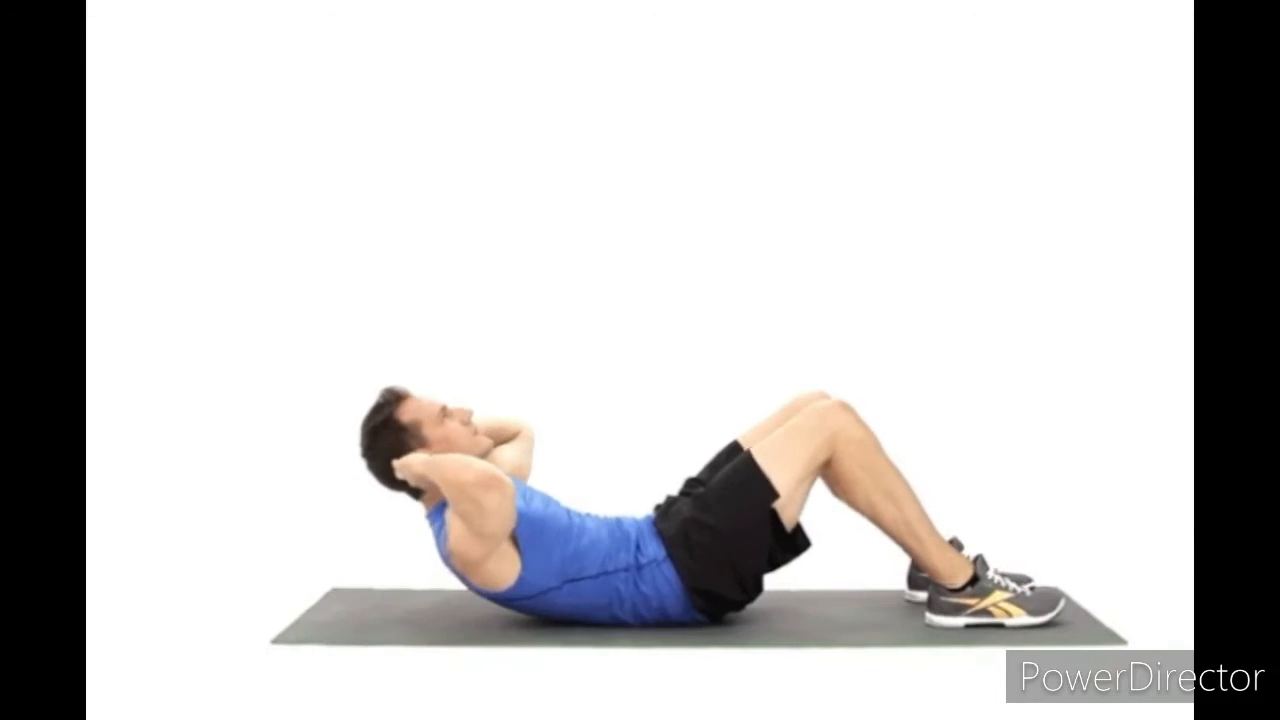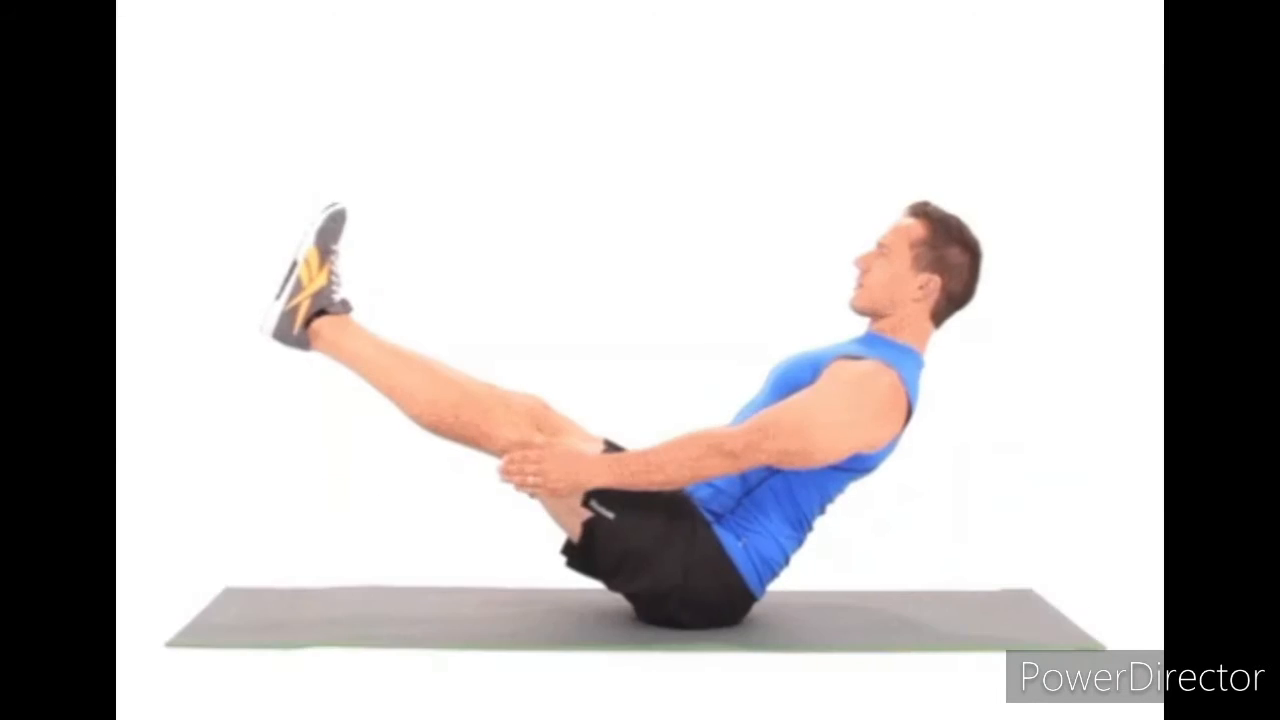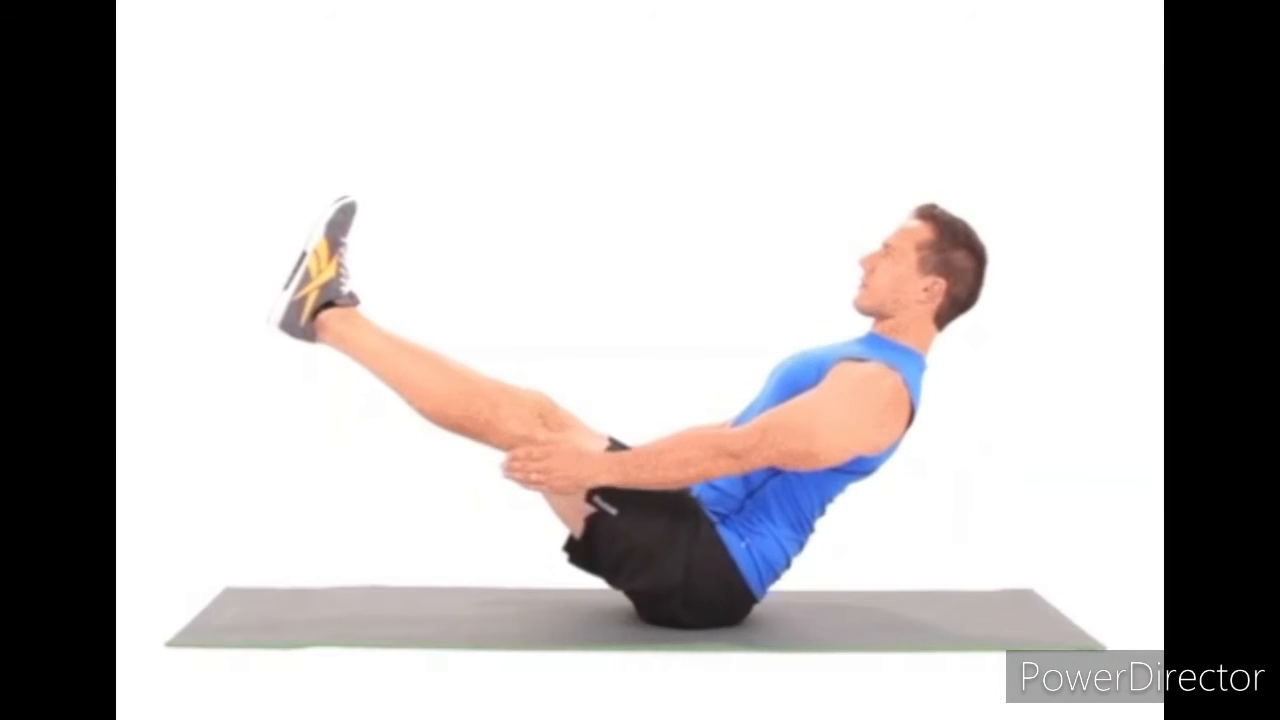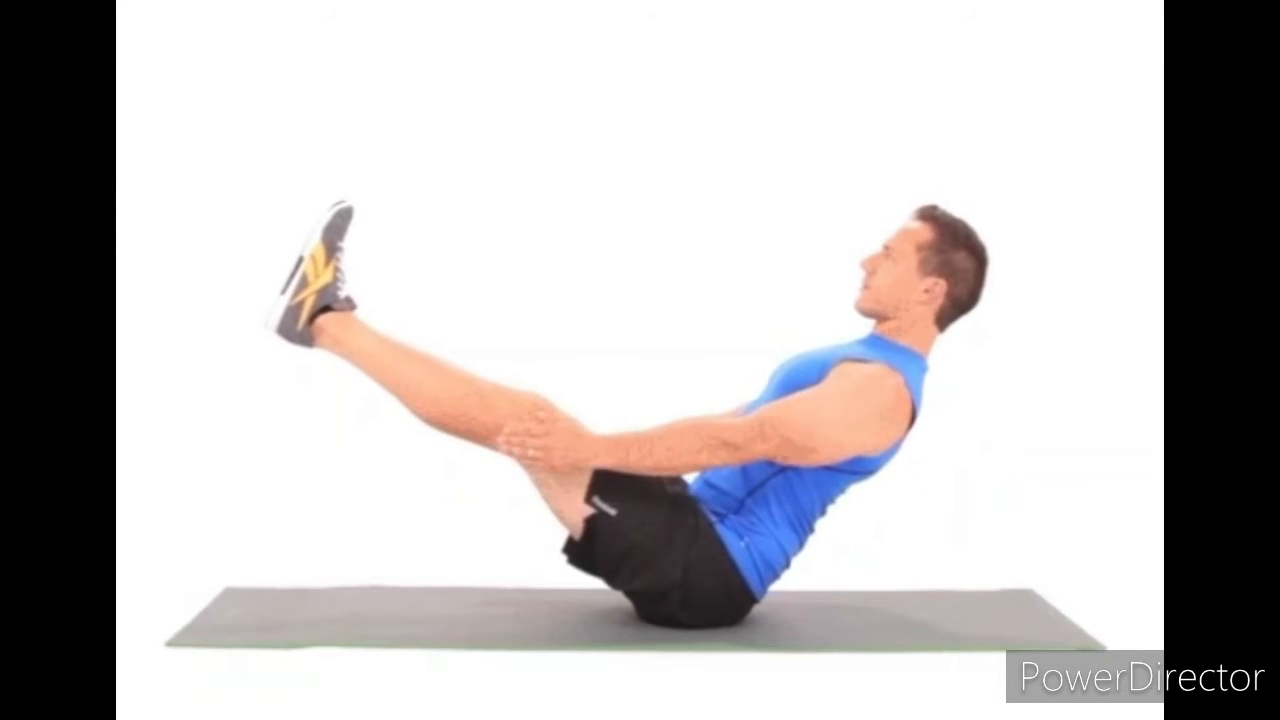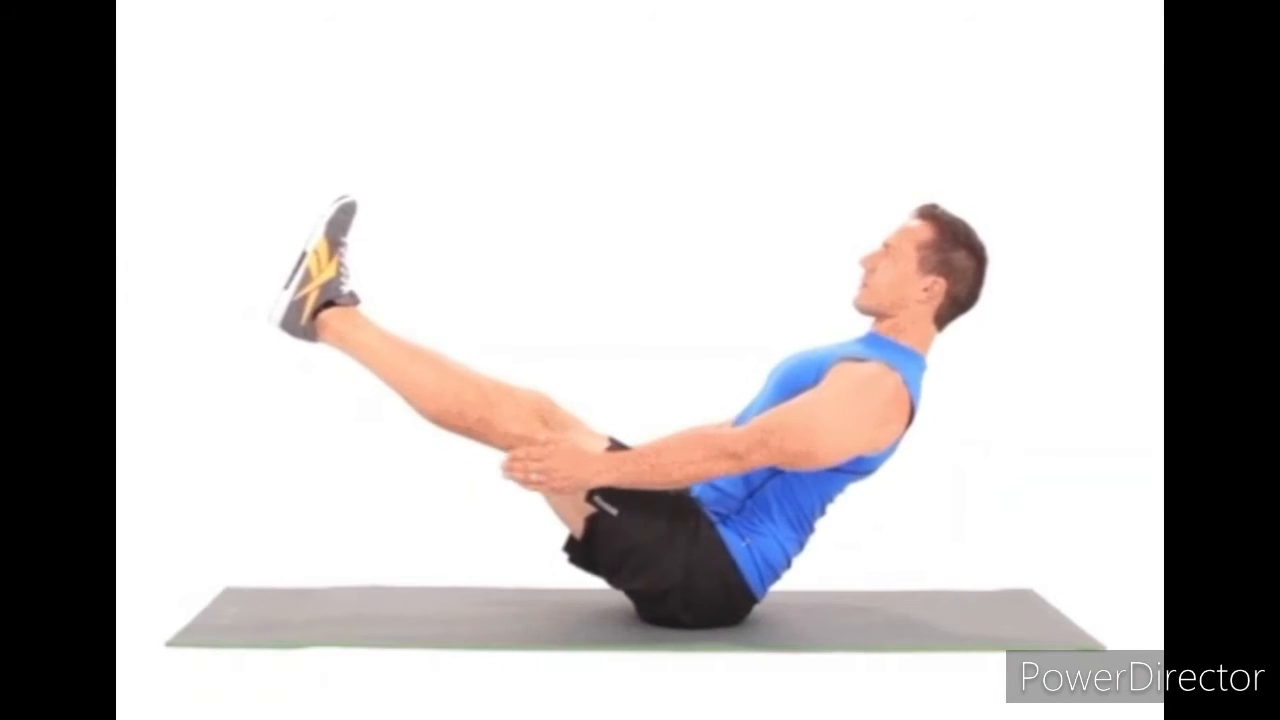
dt=1s
person 1, frame 1
left shoulder: (475, 498)
right shoulder: (470, 538)
left elbow: (519, 432)
right elbow: (488, 481)
left wrist: (461, 431)
right wrist: (425, 461)
left hip: (669, 536)
right hip: (690, 575)
left knee: (818, 407)
right knee: (831, 423)
left ankle: (939, 566)
right ankle: (961, 588)
person 1, frame 2
left shoulder: (873, 383)
right shoulder: (861, 363)
left elbow: (732, 452)
left wrist: (592, 471)
right wrist: (598, 468)
left hip: (702, 569)
right hip: (699, 542)
left knee: (525, 427)
right knee: (531, 422)
left ankle: (322, 322)
right ankle: (324, 322)
person 1, frame 3
left shoulder: (878, 387)
right shoulder: (863, 362)
left elbow: (737, 451)
right elbow: (747, 439)
left wrist: (594, 470)
right wrist: (601, 461)
left hip: (705, 570)
right hip: (704, 541)
left knee: (528, 421)
right knee: (537, 418)
left ankle: (329, 316)
right ankle: (334, 315)
person 1, frame 4
left shoulder: (878, 388)
right shoulder: (863, 363)
left elbow: (736, 441)
right elbow: (743, 428)
left wrist: (591, 449)
right wrist: (601, 449)
left hip: (703, 569)
right hip: (704, 540)
left knee: (525, 418)
right knee: (531, 418)
left ankle: (325, 319)
right ankle: (330, 319)
person 1, frame 5
left shoulder: (877, 386)
right shoulder: (861, 362)
left elbow: (738, 450)
right elbow: (744, 439)
left wrist: (595, 470)
right wrist: (597, 456)
left hip: (705, 571)
right hip: (705, 542)
left knee: (529, 420)
right knee: (534, 418)
left ankle: (330, 315)
right ankle: (335, 316)
